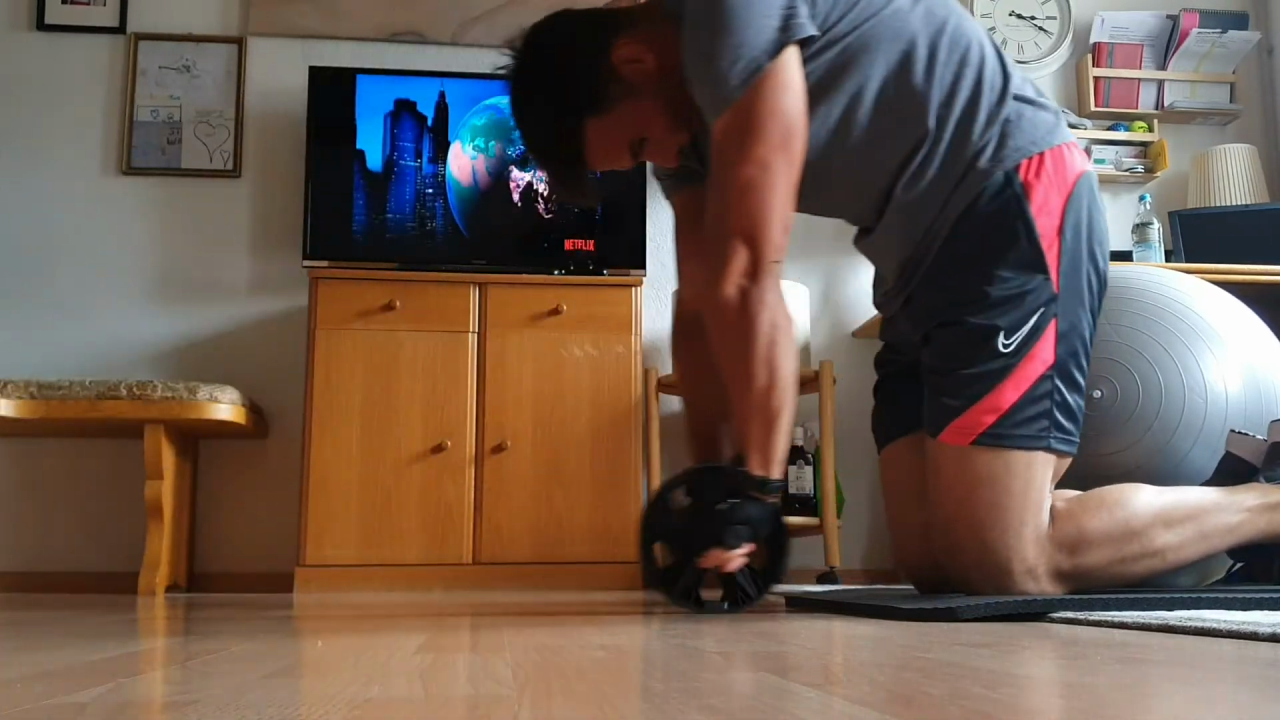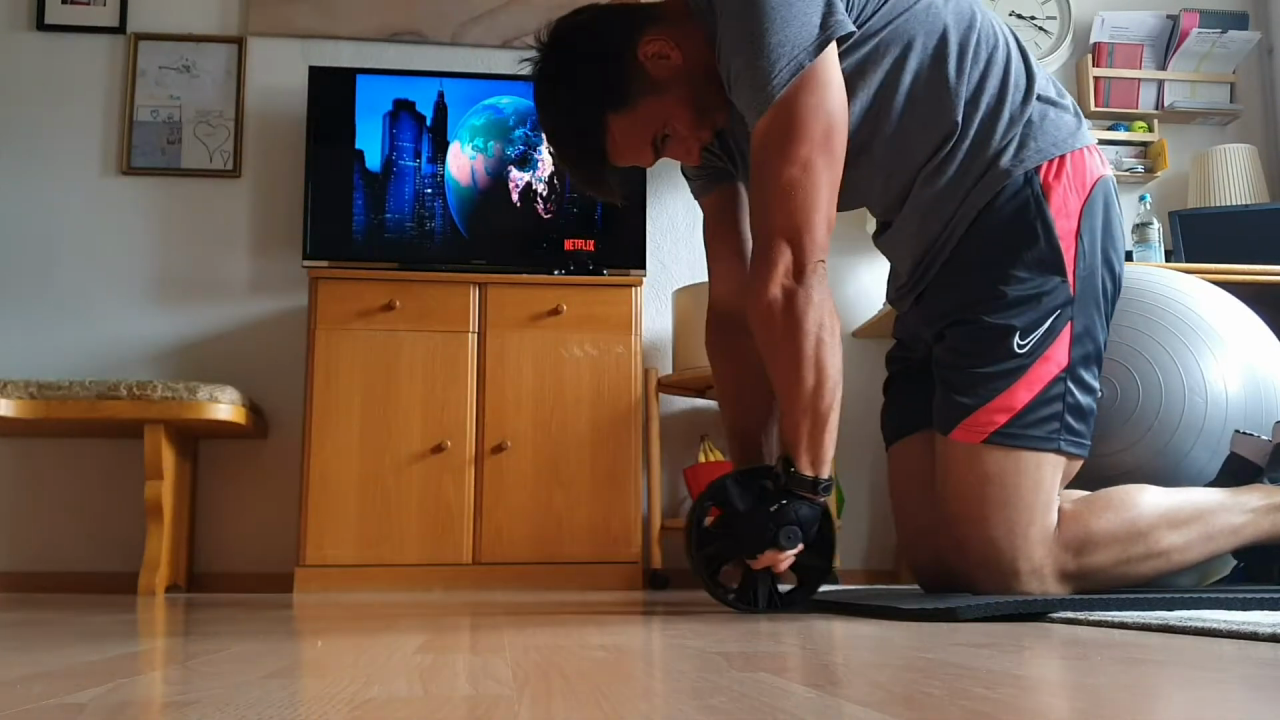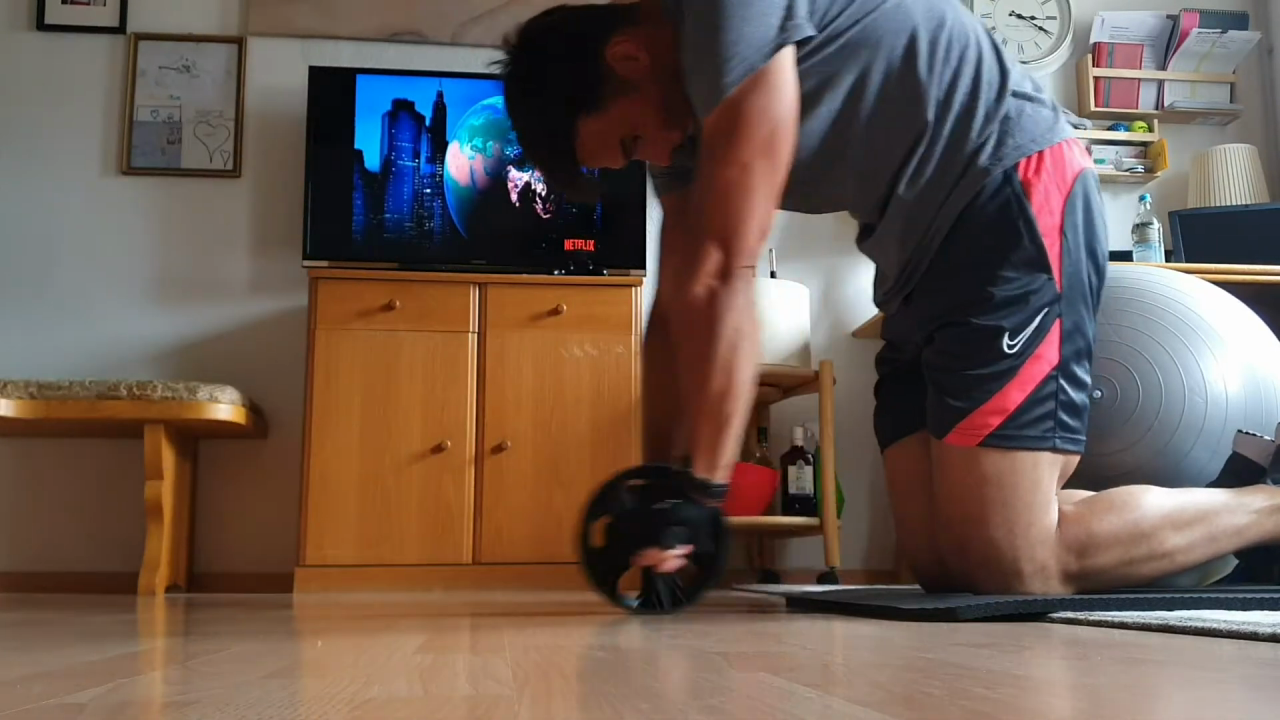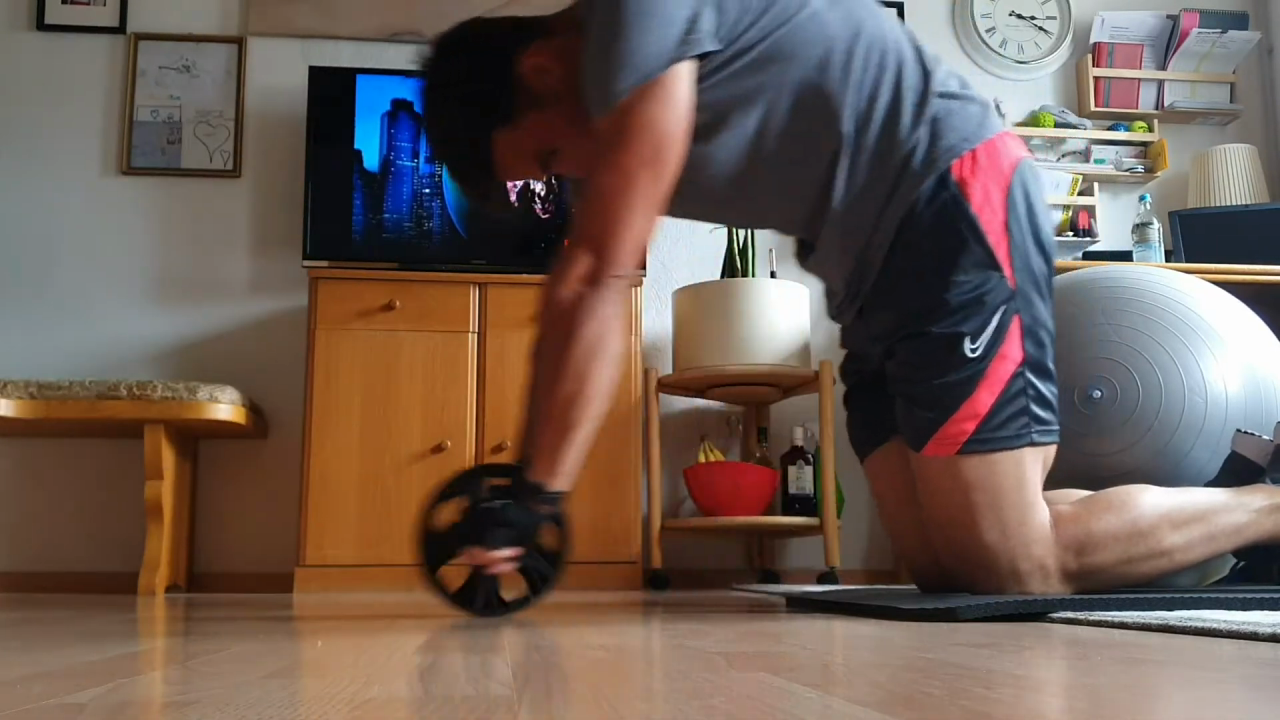
dt=0.3s
person 1, frame 1
right shoulder: (687, 117)
left elbow: (748, 276)
right elbow: (702, 306)
left wrist: (760, 488)
right hip: (926, 256)
left knee: (1002, 564)
right knee: (932, 562)
person 1, frame 2
right shoulder: (711, 107)
left elbow: (792, 275)
right elbow: (734, 305)
left wrist: (805, 488)
left knee: (1008, 567)
right knee: (939, 563)
person 1, frame 3
right shoulder: (681, 110)
left elbow: (723, 273)
right elbow: (681, 299)
right hip: (927, 255)
left knee: (1012, 566)
right knee: (940, 559)
person 1, frame 4
right shoulder: (608, 110)
left elbow: (593, 280)
right elbow: (585, 302)
right wrist: (528, 496)
left hip: (959, 204)
right hip: (879, 262)
left knee: (1010, 566)
right knee: (940, 564)
